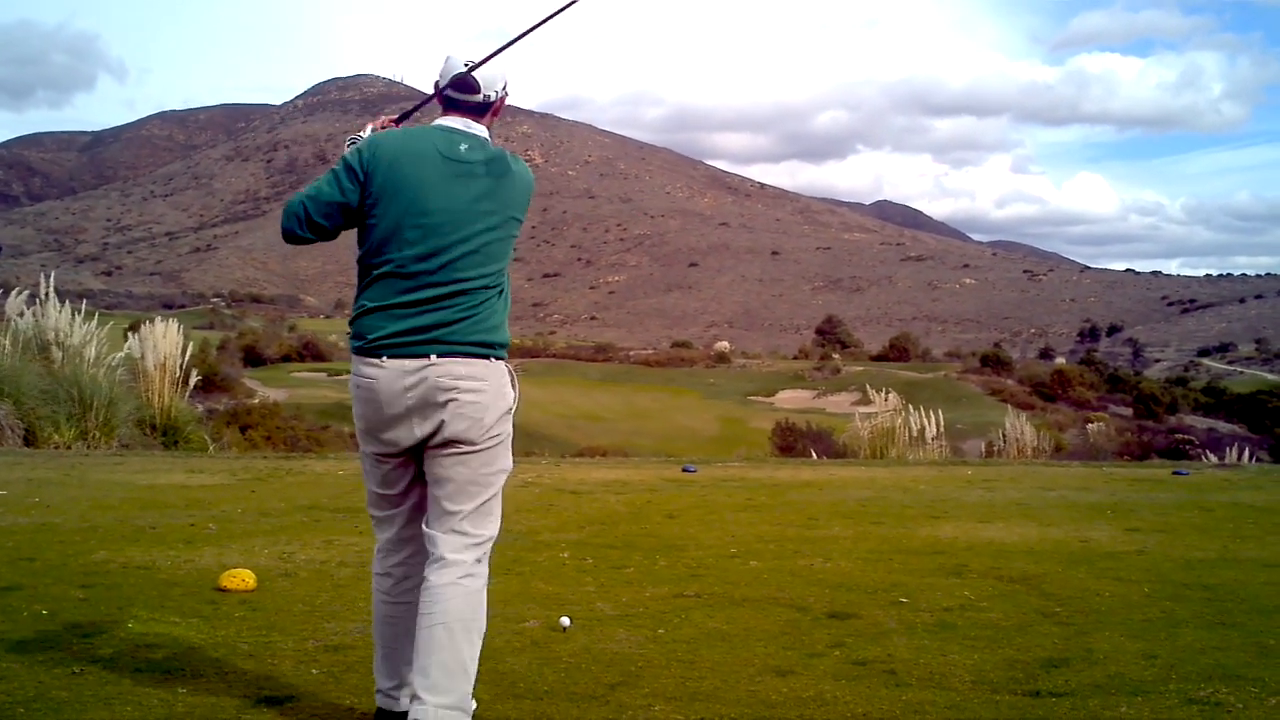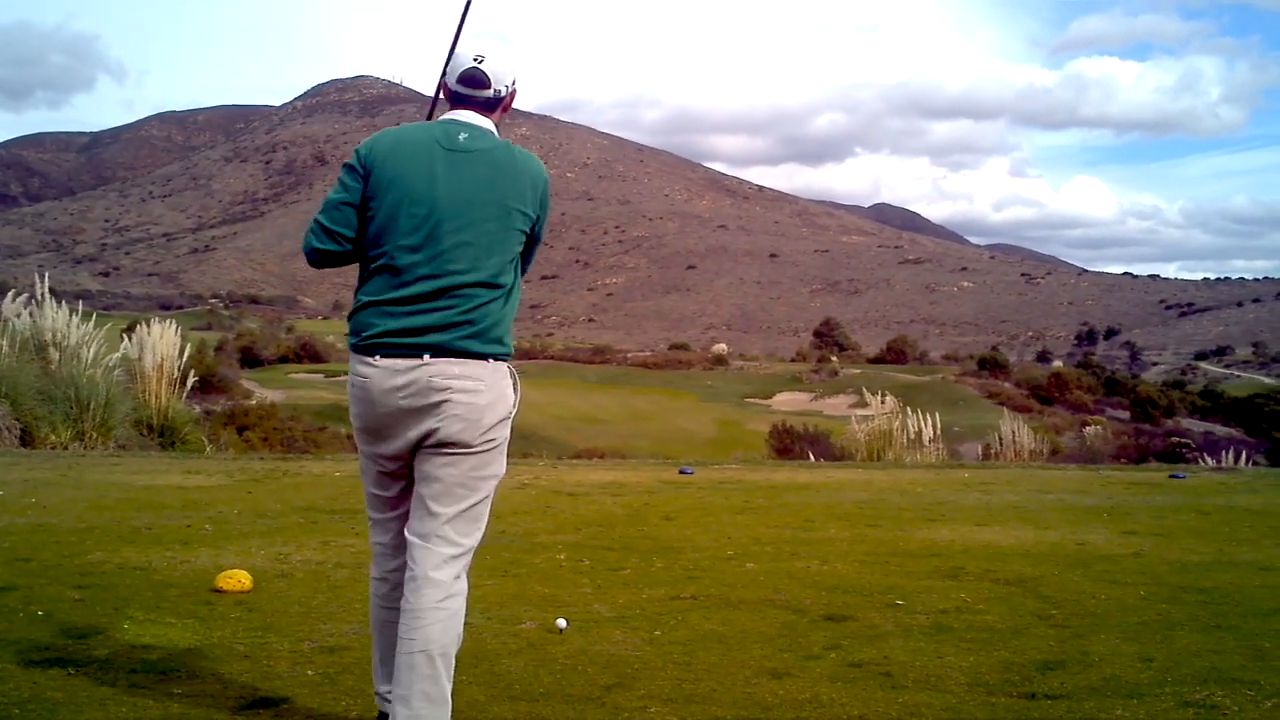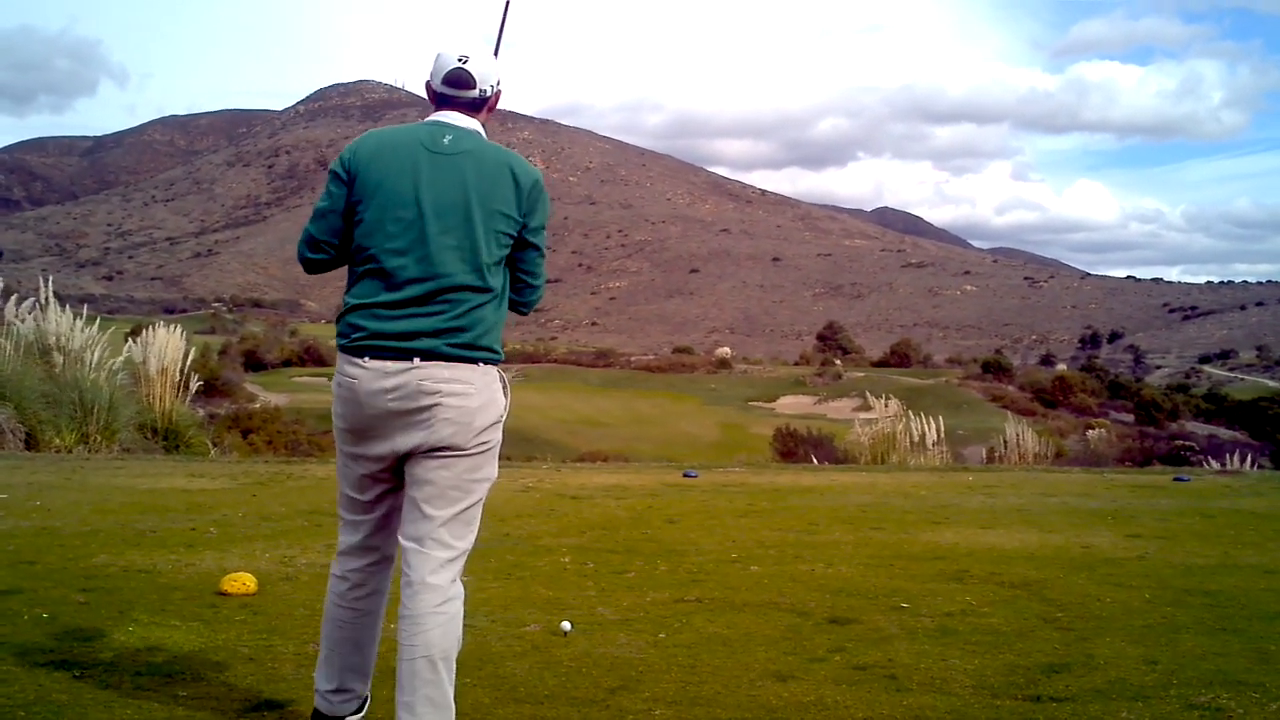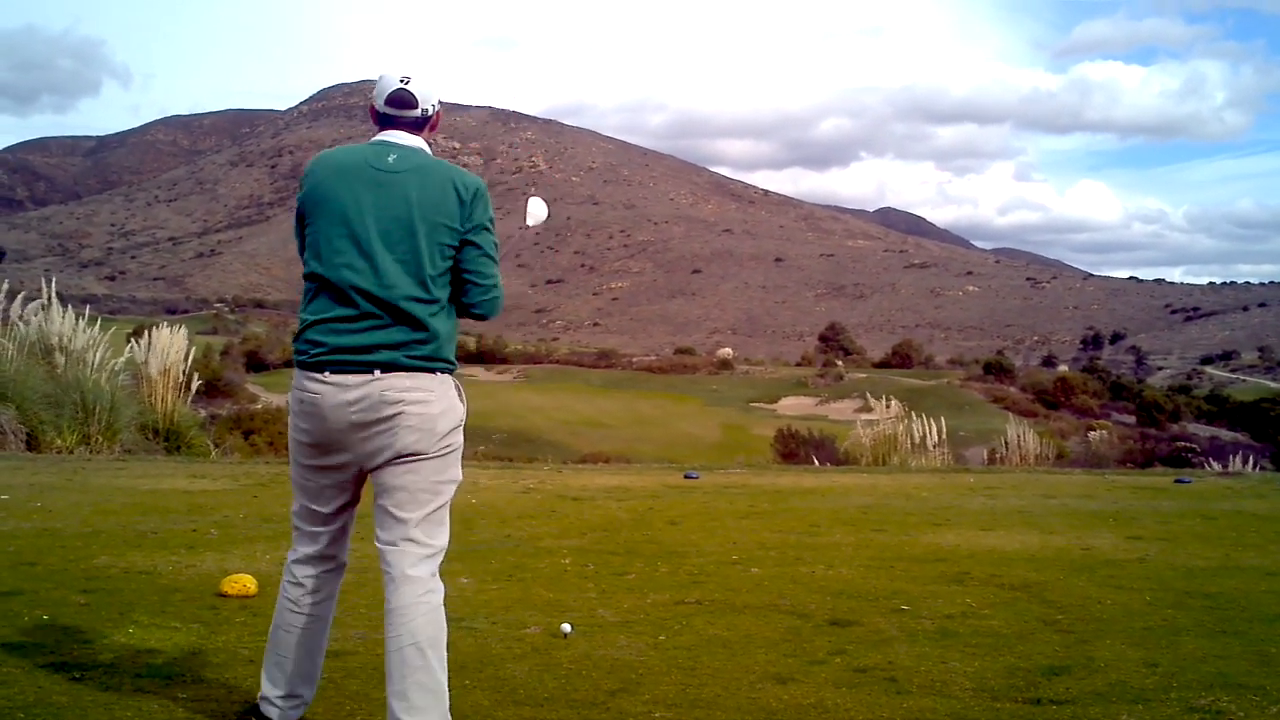
dt=0.3s
person 1, frame 1
left shoulder: (381, 153)
right shoulder: (517, 178)
left elbow: (297, 227)
left hip: (380, 375)
right hip: (471, 379)
left knee: (397, 547)
right knee: (460, 553)
person 1, frame 2
left shoulder: (381, 149)
right shoulder: (530, 174)
left elbow: (321, 249)
left hip: (378, 374)
right hip: (470, 382)
left knee: (392, 549)
right knee: (440, 560)
person 1, frame 3
left shoulder: (365, 152)
right shoulder: (520, 176)
left elbow: (313, 257)
right elbow: (524, 295)
left hip: (365, 375)
right hip: (460, 385)
left knee: (360, 549)
right knee: (434, 564)
person 1, frame 4
left shoulder: (321, 171)
right shoulder: (463, 188)
right elbow: (482, 301)
left hip: (323, 387)
right hip: (417, 395)
left knee: (313, 557)
right knee: (413, 571)
